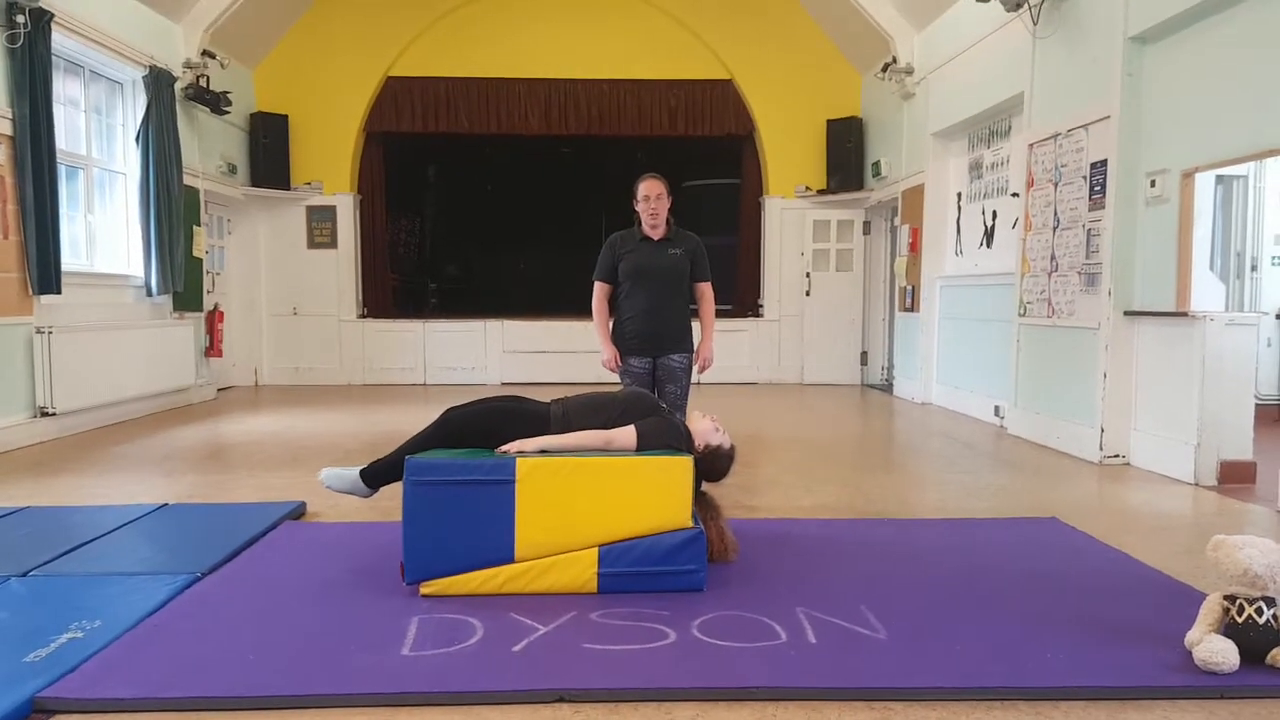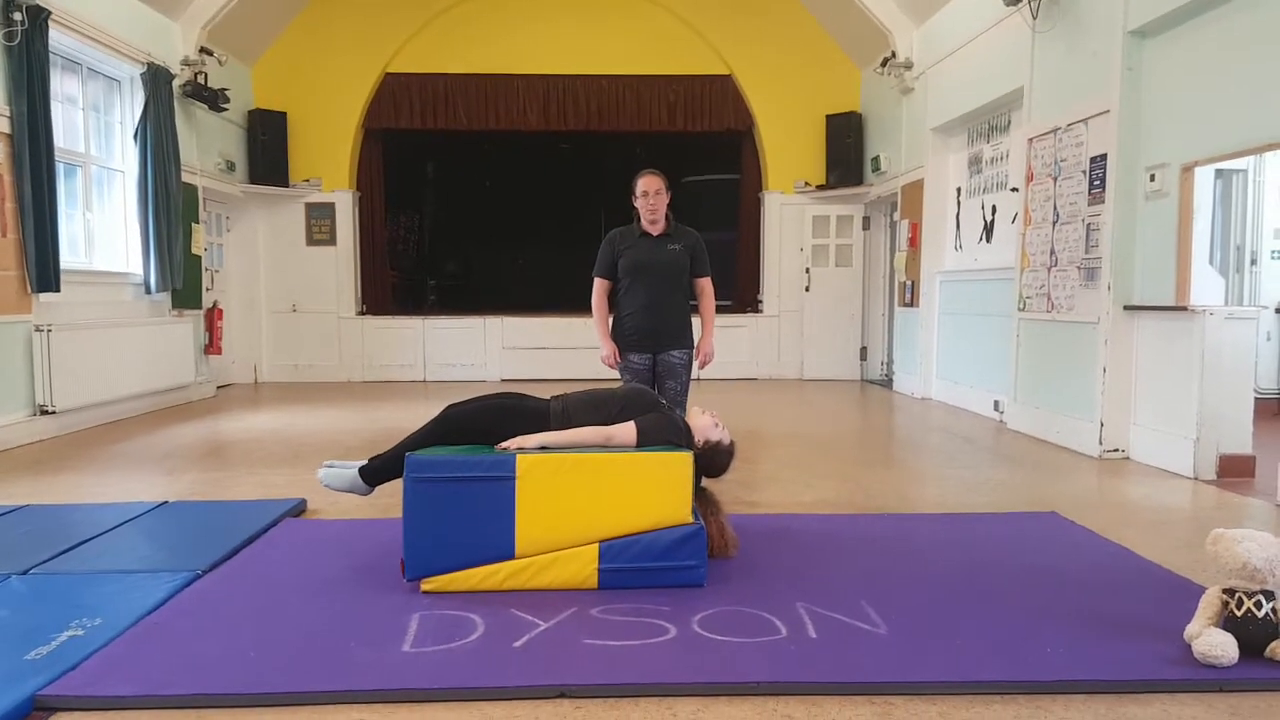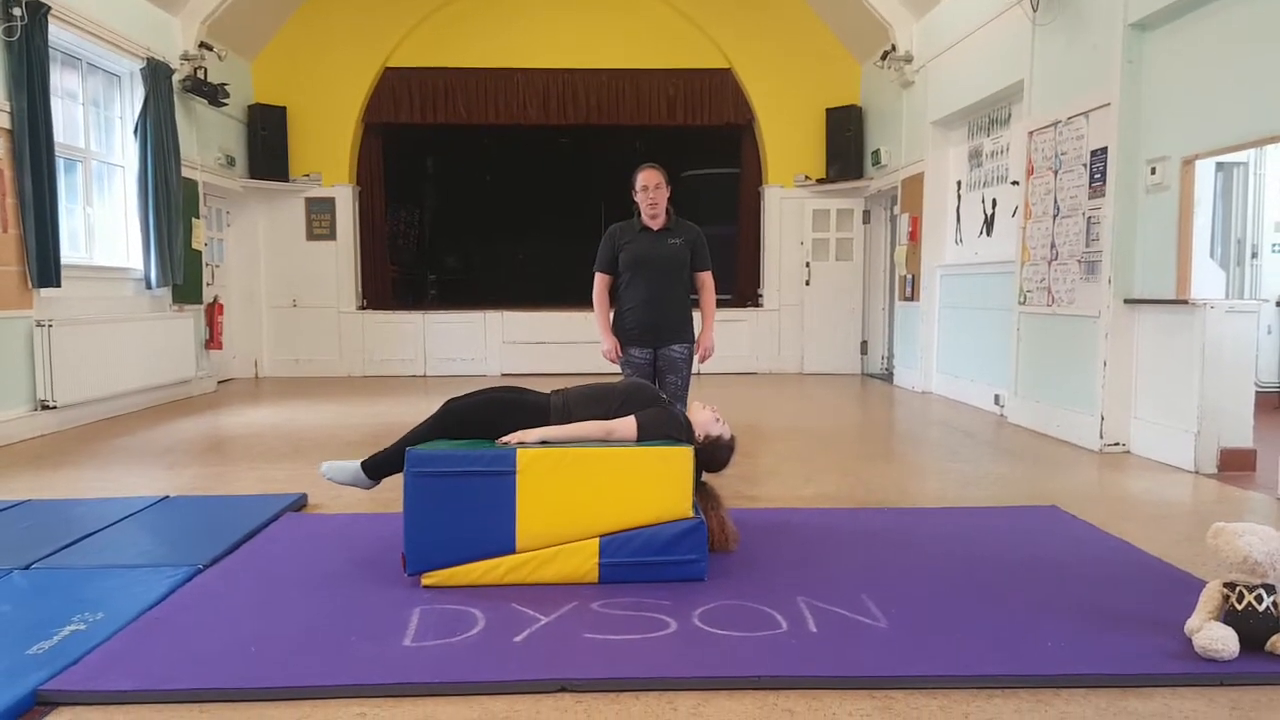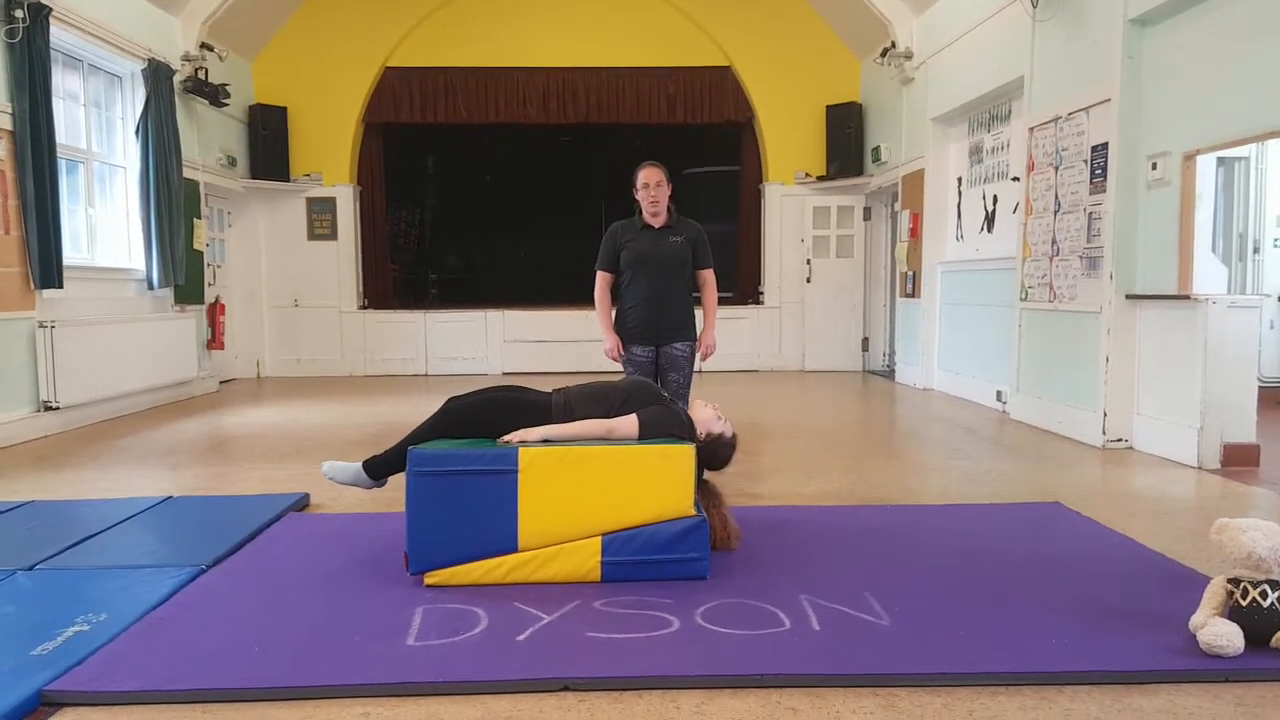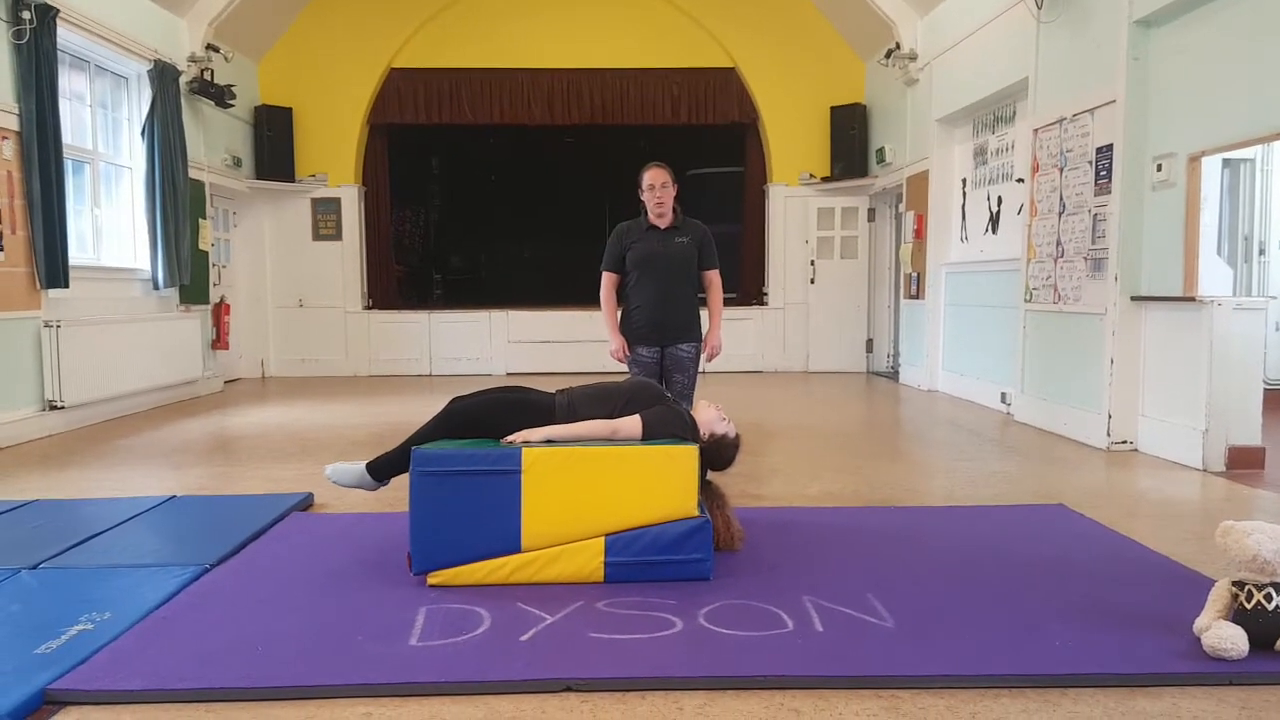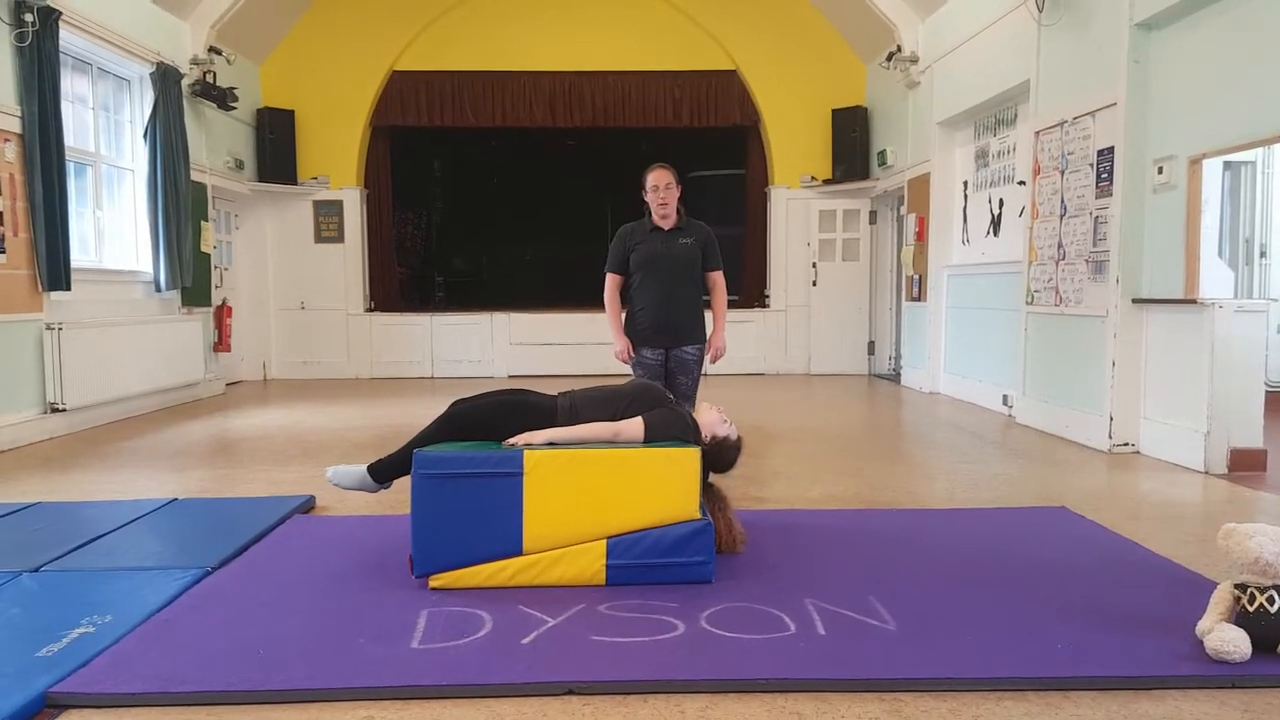
dt=0.2s
person 1, frame 1
left shoulder: (672, 435)
right shoulder: (669, 422)
left elbow: (607, 440)
left wrist: (538, 443)
left hip: (549, 428)
right hip: (550, 414)
left knee: (453, 427)
right knee: (455, 418)
left ankle: (369, 479)
right ankle: (375, 473)
person 1, frame 2
left shoulder: (672, 431)
right shoulder: (669, 418)
left elbow: (607, 436)
left wrist: (538, 439)
left hip: (548, 424)
right hip: (550, 410)
left knee: (452, 424)
right knee: (454, 416)
left ankle: (368, 477)
right ankle: (375, 468)
person 1, frame 3
left shoulder: (672, 425)
right shoulder: (670, 414)
left elbow: (607, 430)
left wrist: (537, 434)
left hip: (548, 418)
right hip: (549, 406)
left knee: (454, 418)
right knee: (455, 409)
left ankle: (370, 471)
right ankle: (376, 464)
person 1, frame 4
left shoulder: (674, 423)
right shoulder: (671, 411)
left elbow: (608, 429)
left wrist: (540, 433)
left hip: (550, 417)
right hip: (551, 405)
left knee: (454, 417)
right knee: (456, 407)
left ankle: (373, 471)
right ankle: (378, 467)
person 1, frame 5
left shoulder: (677, 424)
right shoulder: (675, 412)
left elbow: (612, 430)
left wrist: (543, 433)
left hip: (552, 418)
right hip: (554, 404)
left knee: (458, 418)
right knee: (459, 408)
left ankle: (375, 472)
right ankle: (381, 468)
person 1, frame 6
left shoulder: (679, 427)
right shoulder: (677, 415)
left elbow: (613, 432)
left wrist: (544, 436)
left hip: (554, 420)
right hip: (557, 405)
left knee: (460, 421)
right knee: (461, 411)
left ankle: (377, 475)
right ankle: (383, 471)
person 2, frame 1
left shoulder: (690, 244)
right shoulder: (617, 244)
left elbow: (704, 294)
right elbow: (600, 296)
left wrist: (707, 341)
right wrist: (605, 343)
left hip: (676, 349)
right hip: (632, 349)
person 2, frame 2
left shoulder: (689, 239)
right shoulder: (616, 240)
left elbow: (704, 290)
right elbow: (600, 292)
left wrist: (707, 336)
right wrist: (604, 339)
left hip: (676, 345)
right hip: (631, 345)
person 2, frame 3
left shoulder: (689, 233)
right shoulder: (617, 234)
left elbow: (705, 284)
right elbow: (601, 287)
left wrist: (707, 330)
right wrist: (606, 334)
left hip: (677, 339)
right hip: (632, 339)
left knee: (675, 408)
person 2, frame 4
left shoulder: (691, 231)
right shoulder: (618, 233)
left elbow: (707, 281)
right elbow: (603, 285)
left wrist: (709, 328)
right wrist: (608, 333)
left hip: (679, 337)
right hip: (635, 337)
left knee: (677, 406)
person 2, frame 5
left shoulder: (697, 232)
right shoulder: (624, 234)
left elbow: (712, 282)
right elbow: (608, 286)
left wrist: (714, 329)
right wrist: (614, 333)
left hip: (684, 338)
right hip: (640, 338)
left knee: (681, 407)
person 2, frame 6
left shoulder: (701, 233)
right shoulder: (628, 235)
left elbow: (716, 284)
right elbow: (612, 288)
left wrist: (719, 331)
right wrist: (618, 335)
left hip: (689, 340)
right hip: (644, 340)
left knee: (684, 408)
